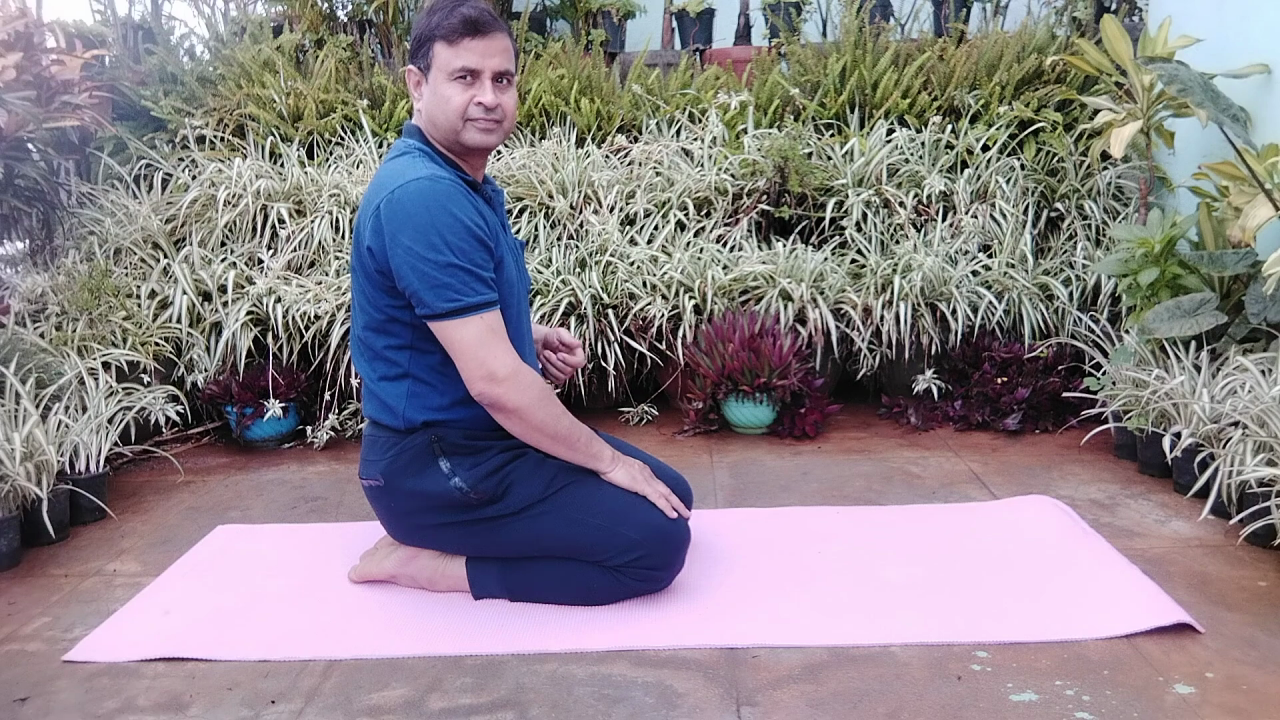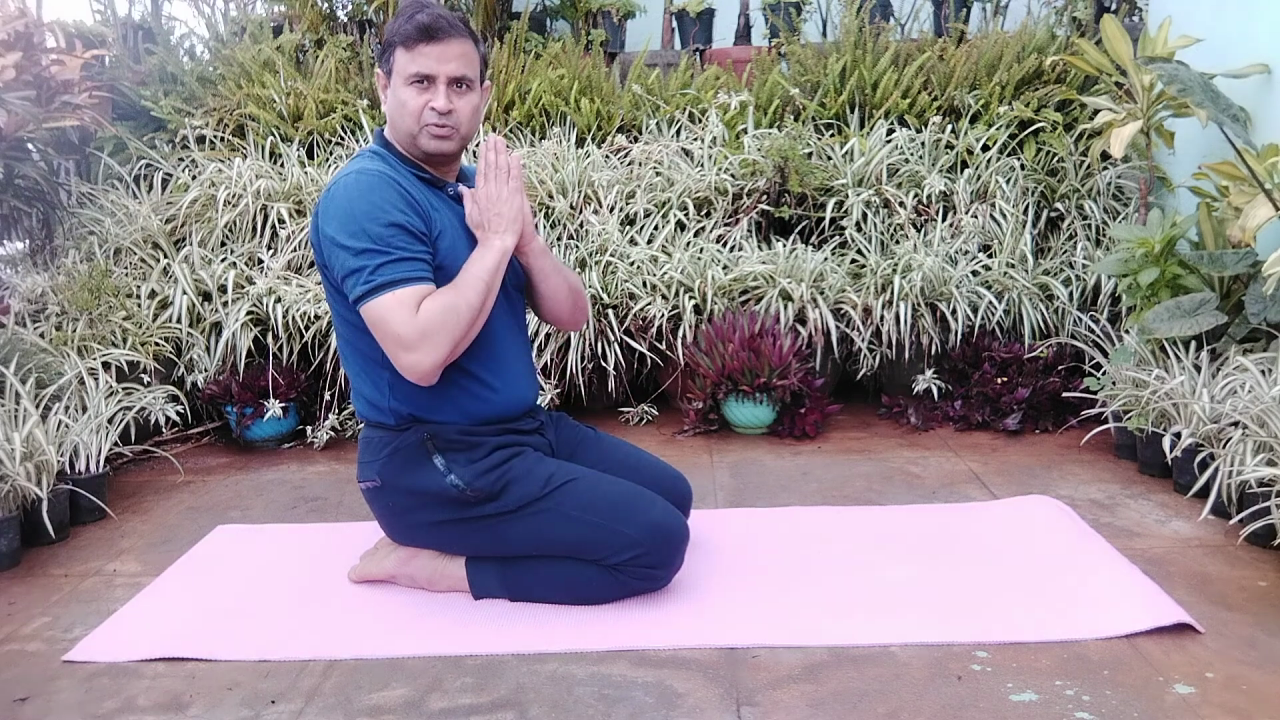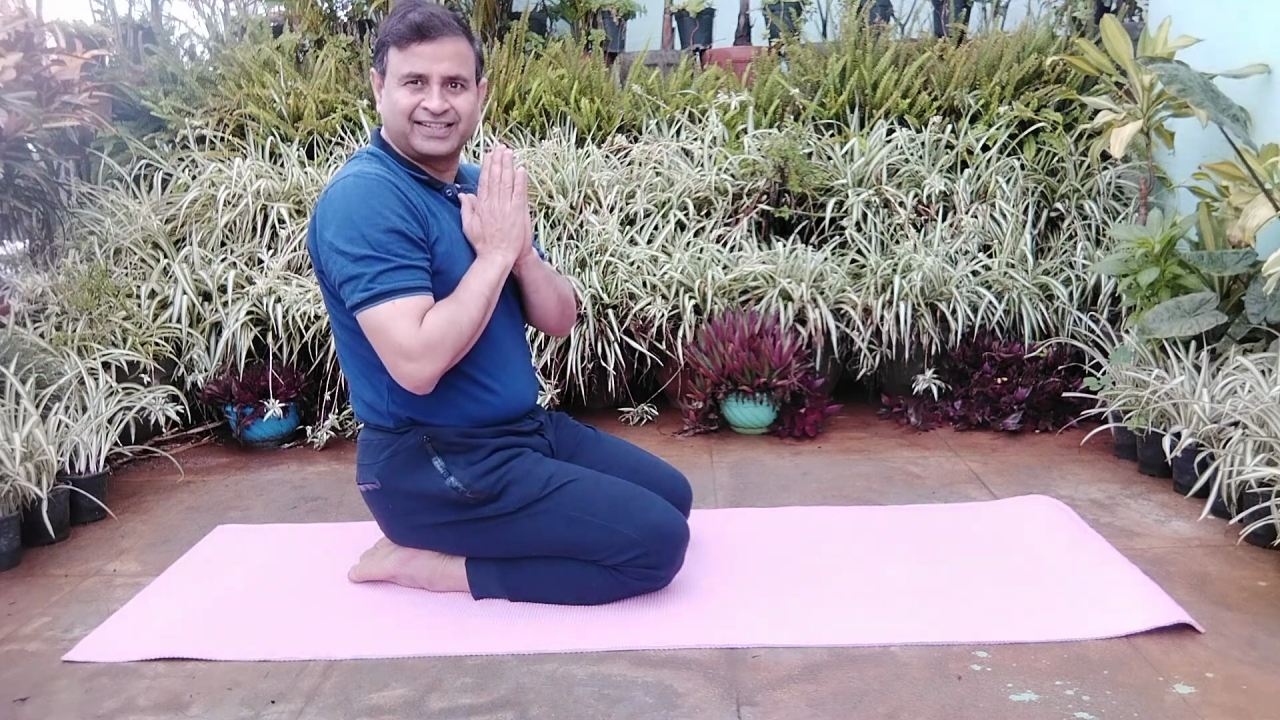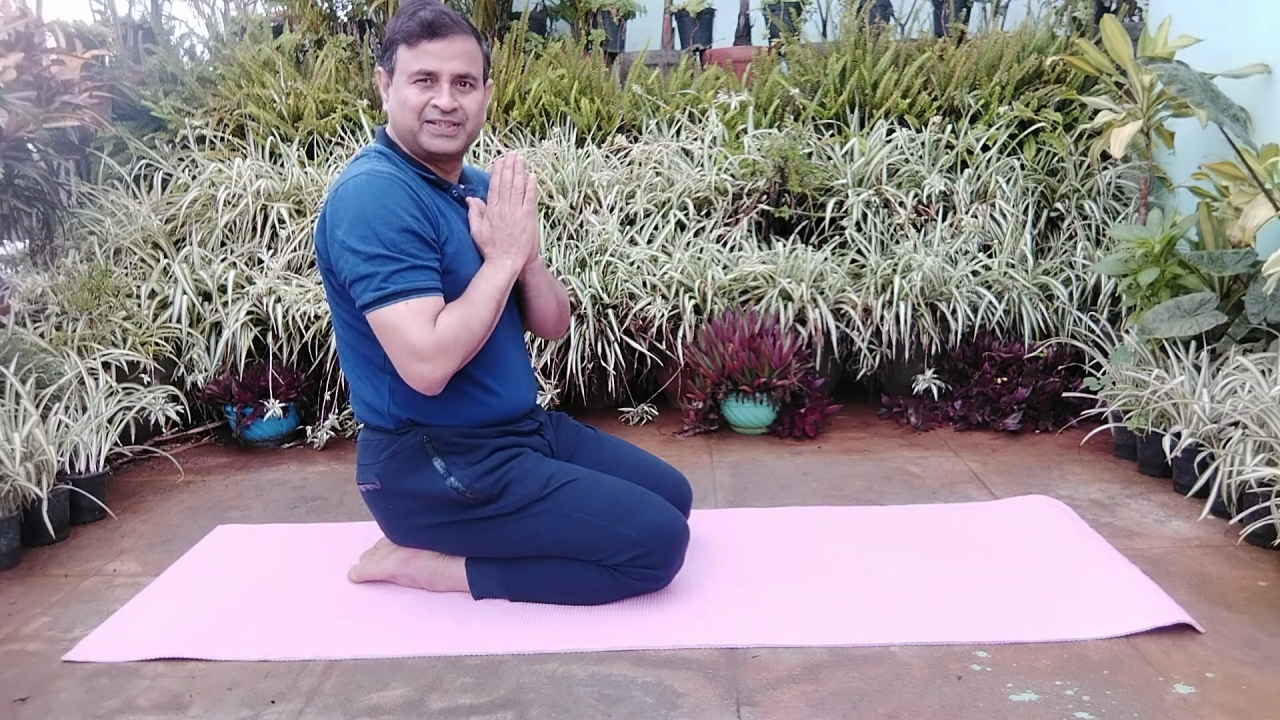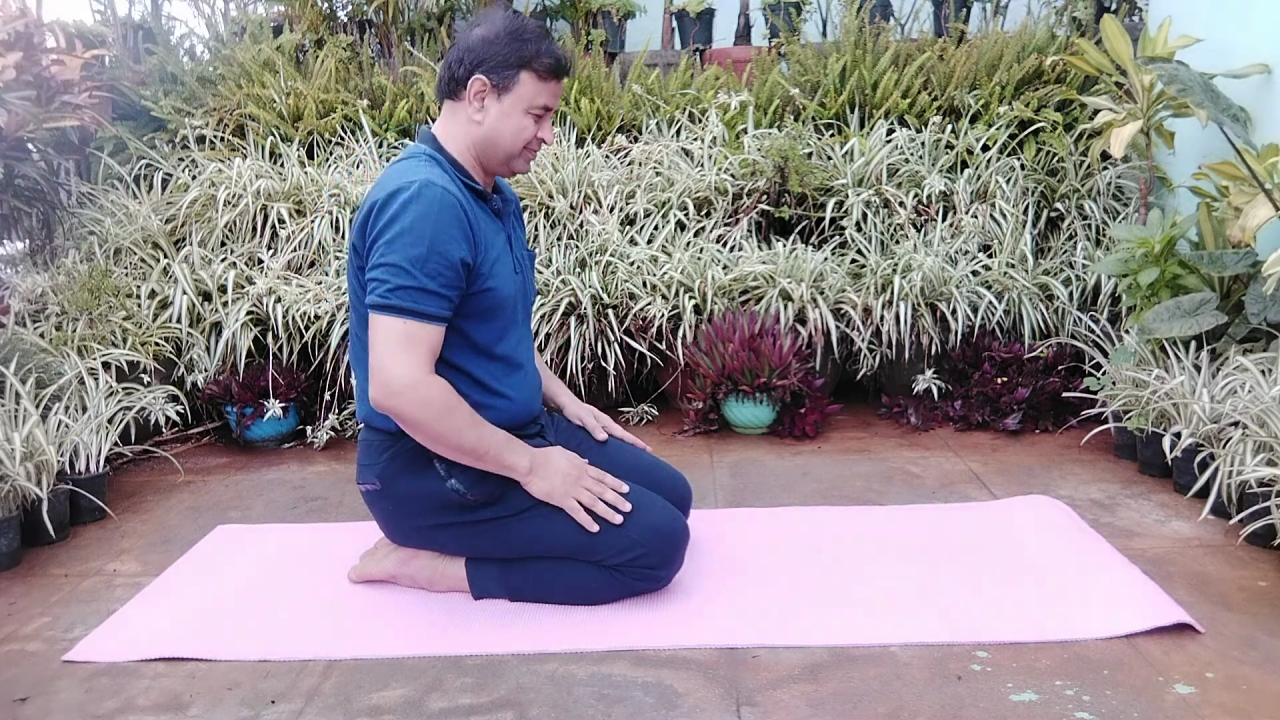
dt=1s
person 1, frame 1
left shoulder: (470, 185)
right shoulder: (423, 197)
right elbow: (495, 381)
left wrist: (531, 340)
right wrist: (608, 460)
left hip: (490, 437)
right hip: (437, 466)
left knee: (671, 497)
right knee: (658, 542)
left ankle: (440, 543)
right ankle: (430, 562)
person 1, frame 2
left shoulder: (480, 188)
right shoulder: (365, 195)
left elbow: (571, 315)
right elbow: (421, 354)
left wrist: (524, 236)
right wrist: (494, 240)
right hip: (431, 463)
left knee: (670, 495)
right knee: (656, 541)
left ankle: (442, 544)
right ankle: (424, 561)
person 1, frame 3
left shoulder: (479, 189)
right shoulder: (363, 199)
left elbow: (560, 320)
right elbow: (417, 363)
left wrist: (521, 250)
right wrist: (495, 253)
right hip: (432, 464)
left knee: (671, 494)
right knee: (656, 540)
left ankle: (438, 548)
right ankle: (426, 561)
person 1, frame 4
left shoulder: (482, 190)
right shoulder: (372, 196)
left elbow: (553, 324)
right elbow: (428, 364)
left wrist: (526, 254)
right wrist: (503, 258)
right hip: (432, 465)
left knee: (670, 495)
right knee: (656, 541)
left ankle: (441, 543)
right ankle: (427, 561)
person 1, frame 5
left shoulder: (494, 195)
right shoulder: (424, 201)
right elbow: (398, 388)
left wrist: (564, 401)
right wrist: (528, 466)
right hip: (433, 468)
left knee: (670, 496)
right knee: (655, 542)
left ankle: (444, 545)
right ankle: (423, 559)
